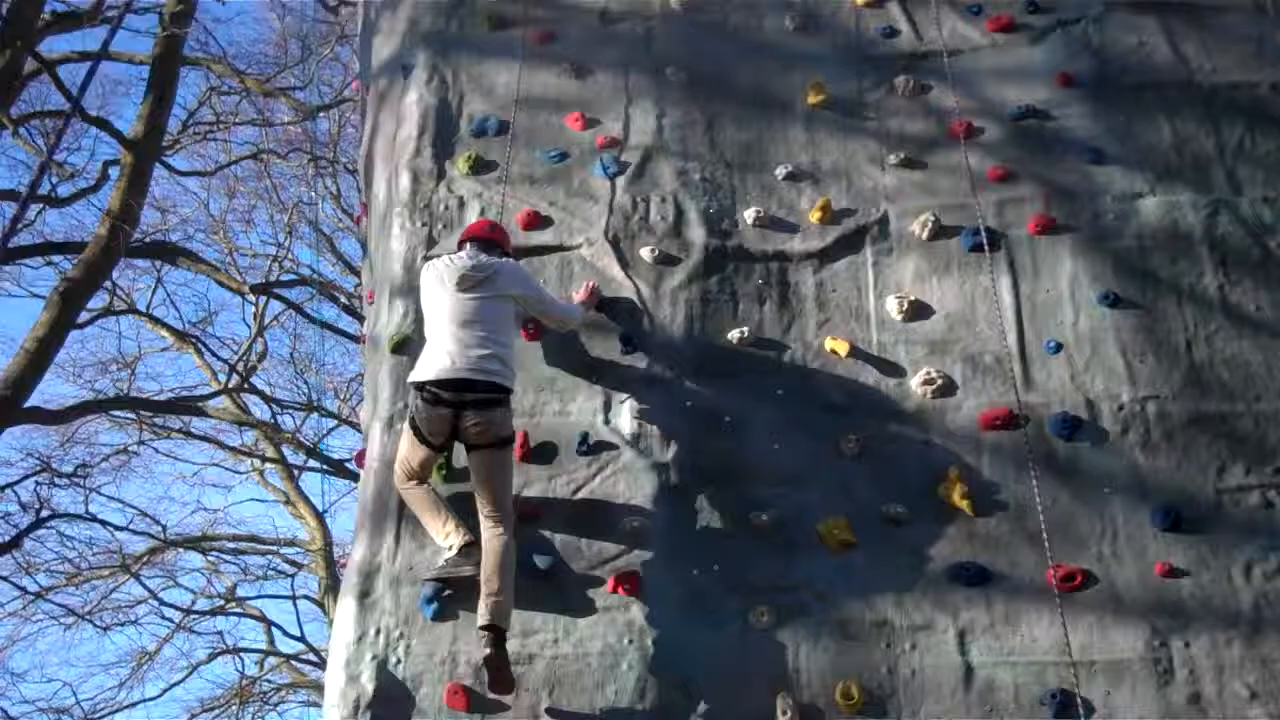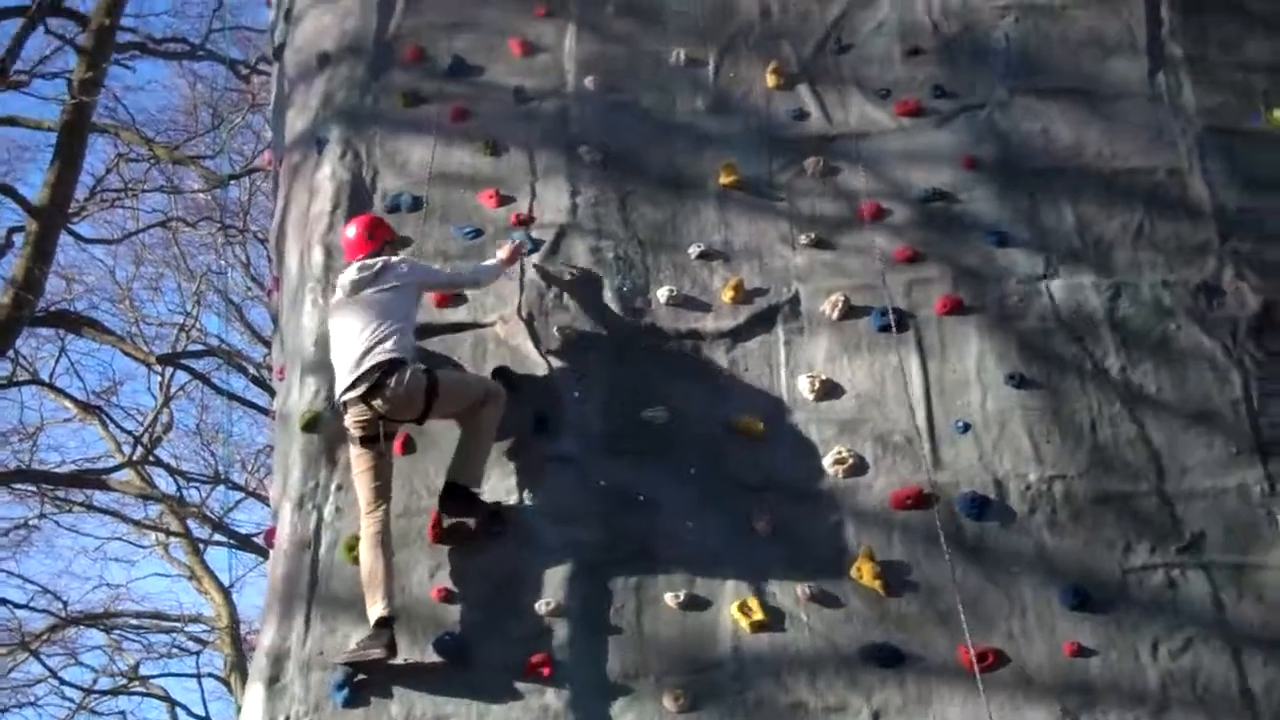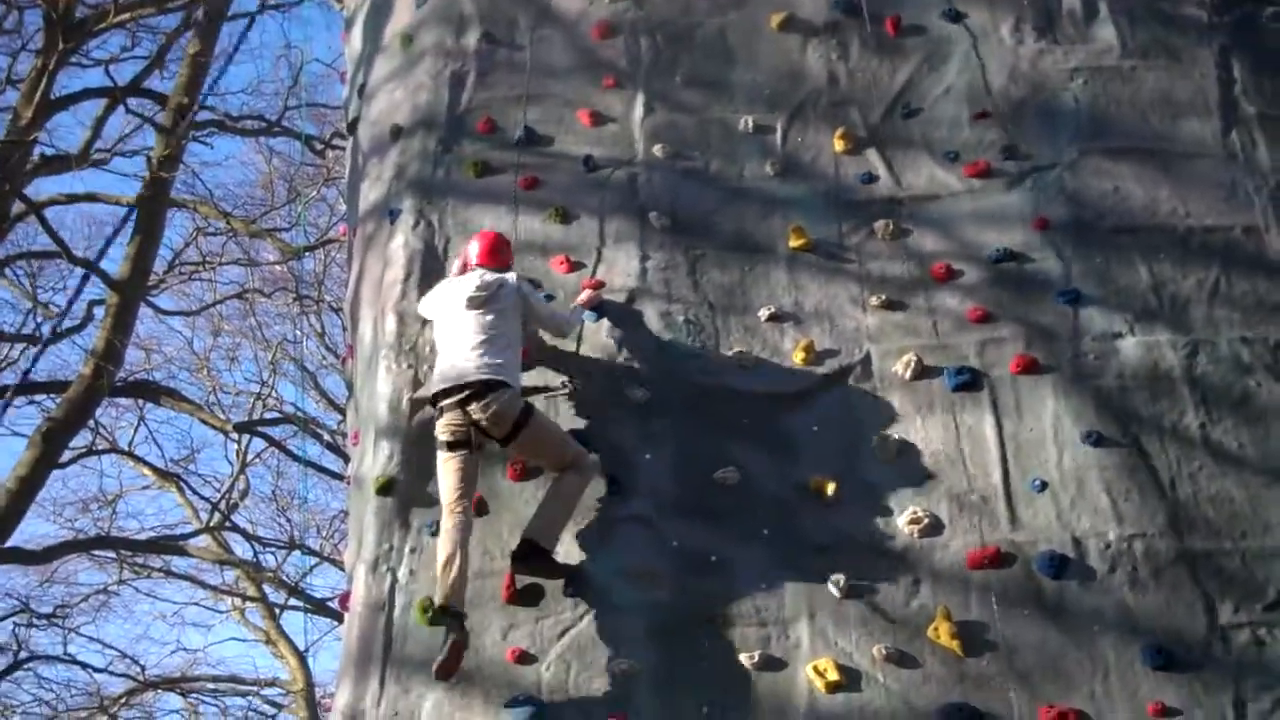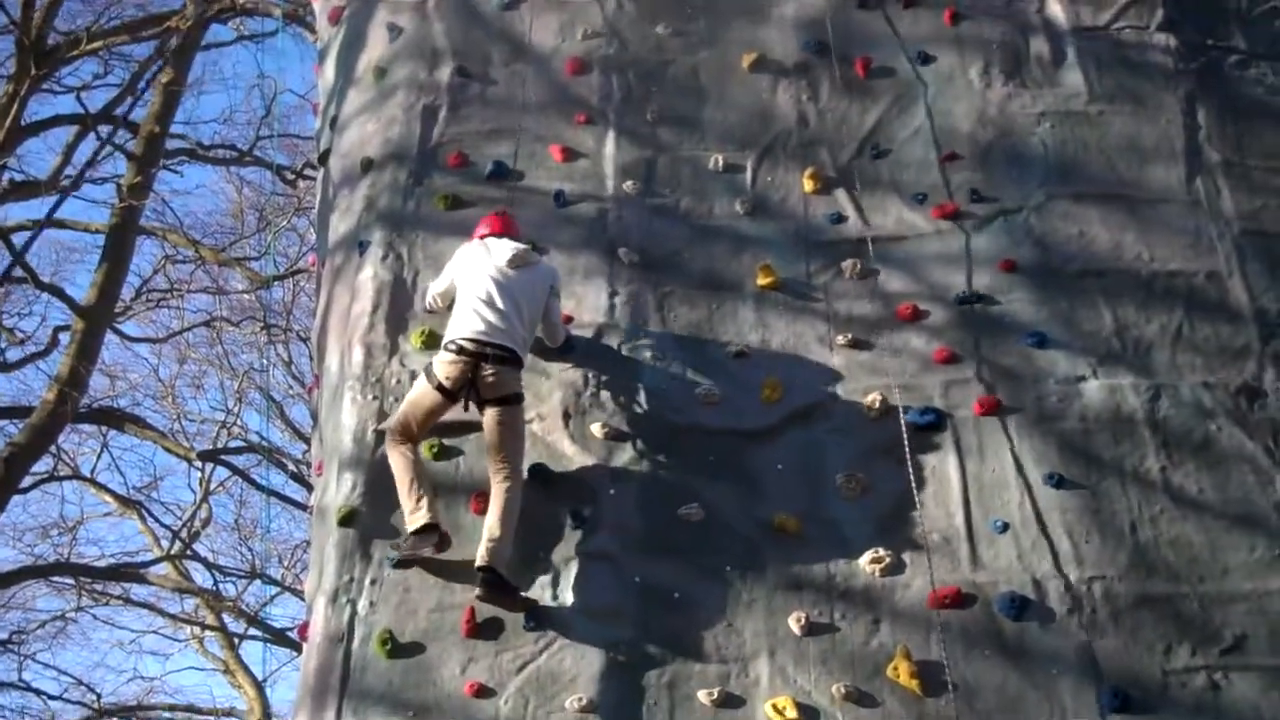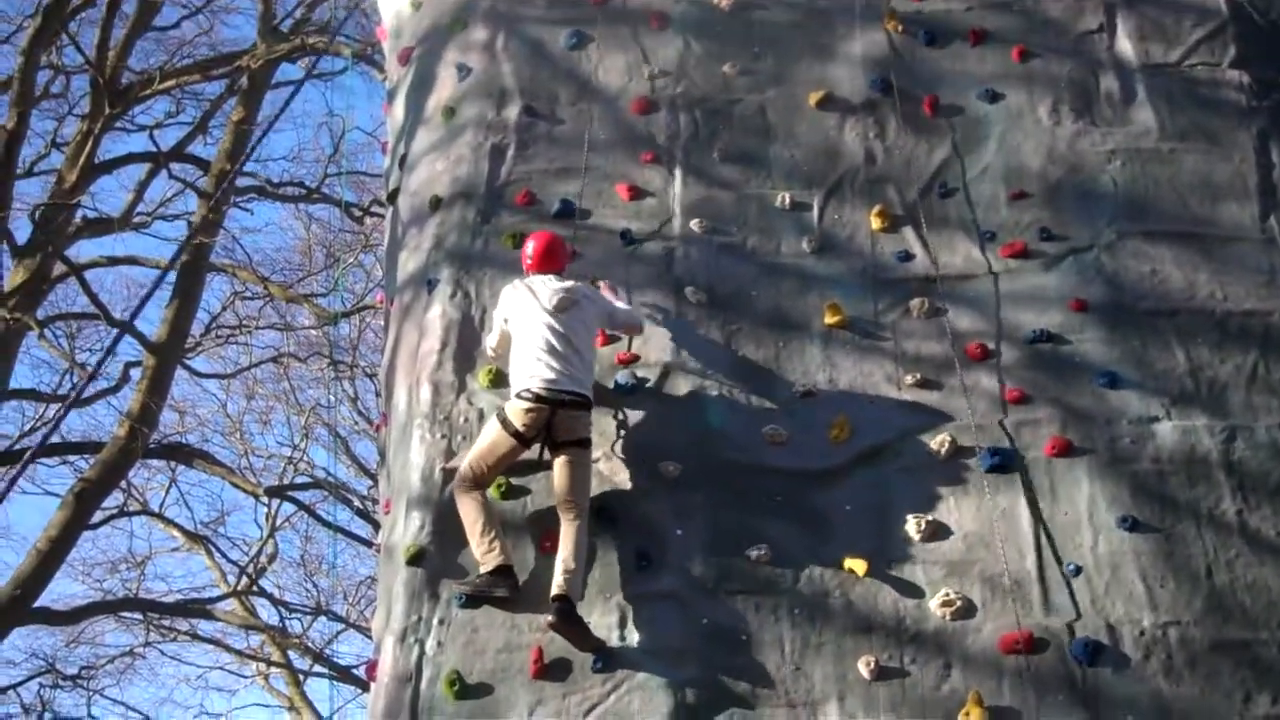
dt=1s
person 1, frame 1
left shoulder: (432, 271)
right shoulder: (511, 275)
right elbow: (559, 317)
right wrist: (580, 307)
left hip: (433, 398)
right hip: (487, 404)
left knee: (408, 479)
right knee: (498, 521)
left ankle: (460, 547)
right ankle: (493, 634)
person 1, frame 2
left shoulder: (338, 296)
right shoulder: (401, 270)
right elbow: (469, 278)
right wrist: (503, 261)
left hip: (354, 404)
right hip: (397, 382)
left knee: (373, 515)
right knee: (490, 392)
left ankle: (381, 626)
right ankle: (459, 490)
person 1, frame 3
left shoulder: (444, 291)
right shoulder: (513, 286)
left elbow: (423, 307)
right elbow: (562, 327)
right wrist: (582, 305)
left hip: (448, 409)
right hip: (496, 398)
left knee: (455, 513)
right knee: (578, 464)
left ankle: (451, 613)
right ankle: (532, 550)
person 1, frame 4
left shoulder: (470, 251)
right shoulder: (546, 271)
left elbow: (434, 300)
right elbow: (556, 338)
right wrist: (563, 334)
left hip: (457, 356)
right hip: (504, 367)
left knee: (398, 435)
right knee: (505, 476)
left ankle: (424, 529)
right ankle: (491, 571)
person 1, frame 5
left shoulder: (513, 293)
right shoulder: (588, 296)
left elbow: (494, 351)
right elbow: (635, 324)
right wrist: (611, 298)
left hip: (529, 403)
right hip: (575, 410)
left knee: (467, 482)
right knee: (574, 513)
left ankle: (496, 570)
right ankle: (563, 602)
